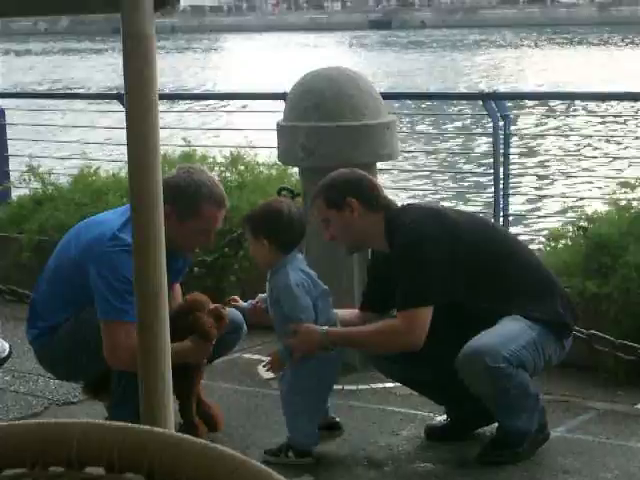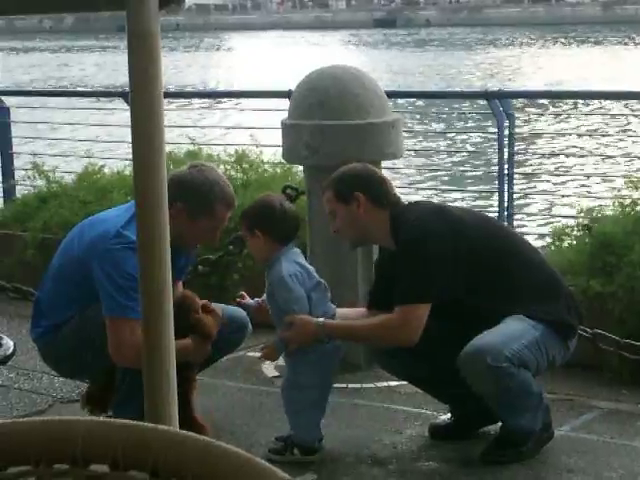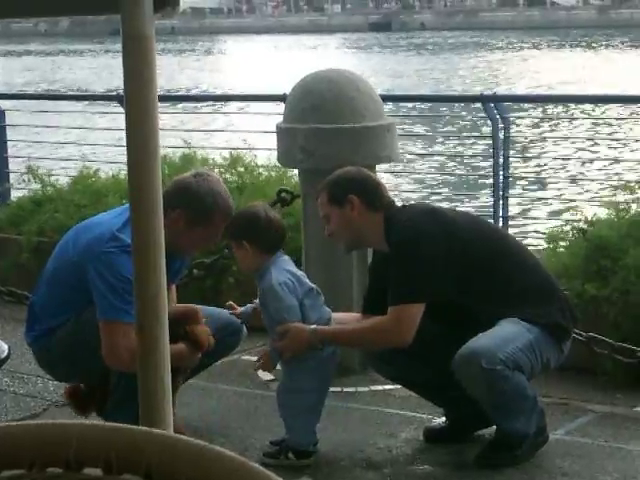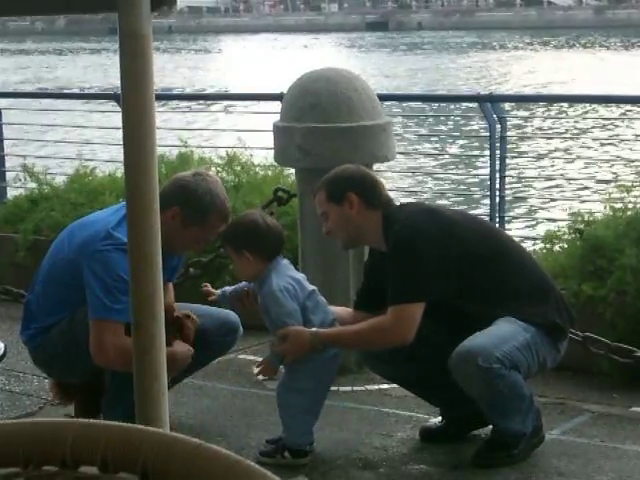
dt=0.4s
person 1, frame 1
left shoulder: (418, 233)
right shoulder: (389, 247)
left elbow: (411, 333)
right elbow: (367, 317)
left wrist: (324, 337)
left hip: (538, 320)
right hip: (479, 320)
left knee: (480, 357)
right knee: (383, 344)
left ankle: (527, 425)
right ankle: (471, 408)
person 1, frame 2
left shoulder: (423, 230)
right shoulder: (397, 243)
left elbow: (406, 329)
right elbow: (376, 315)
left wrist: (321, 329)
right wrist: (309, 313)
left hip: (543, 320)
right hip: (486, 318)
left knee: (482, 357)
right knee: (387, 344)
left ankle: (530, 424)
right ankle: (474, 407)
person 1, frame 3
left shoulder: (415, 231)
right shoulder: (390, 247)
left elbow: (399, 330)
right elbow: (370, 319)
left wrist: (315, 336)
left hip: (538, 323)
right hip: (480, 322)
left knee: (476, 360)
right knee: (382, 348)
left ankle: (525, 428)
right ankle: (469, 410)
person 1, frame 4
left shoulder: (414, 230)
right shoulder: (386, 246)
left elbow: (400, 329)
right elbow: (363, 317)
left wrist: (315, 339)
left hip: (534, 323)
right hip: (474, 321)
left knee: (473, 358)
right knee: (377, 346)
left ankle: (522, 426)
right ankle: (465, 409)
person 2, frame 1
left shoulder: (289, 280)
right shoulder: (286, 267)
left elbow: (305, 325)
right elbow: (274, 297)
left wrist: (284, 354)
left hip: (315, 349)
left knee: (297, 394)
left ankle: (300, 447)
right ankle: (324, 423)
person 2, frame 2
left shoulder: (284, 273)
right shoulder: (287, 260)
left wrist: (278, 346)
right wrist: (254, 304)
left hip: (314, 345)
right hip: (316, 342)
left knee: (299, 391)
right knee: (299, 391)
left ankle: (306, 445)
right ankle: (306, 435)
person 2, frame 3
left shoulder: (275, 281)
right shoulder: (277, 266)
left wrist: (273, 354)
right wrist: (246, 311)
left hip: (311, 350)
right hip: (313, 346)
left knee: (294, 396)
right knee: (296, 395)
left ankle: (300, 449)
right ankle: (301, 438)
person 2, frame 4
left shoulder: (277, 289)
right shoulder: (273, 271)
right elbow: (250, 286)
left wrist: (274, 360)
right wrist: (223, 294)
left hip: (317, 349)
left knee: (293, 394)
right knee: (293, 393)
left ankle: (297, 448)
right ankle: (297, 437)
person 3, frame 1
left shoulder: (175, 233)
right shoulder: (118, 249)
left elbow: (170, 286)
right elbow: (119, 352)
right wrist: (186, 351)
left hip: (117, 325)
left knee: (230, 325)
left ankle: (135, 391)
right ankle: (125, 421)
person 3, frame 2
left shoulder: (179, 231)
right shoulder: (123, 246)
left elbow: (173, 285)
right elbow: (125, 350)
right wrist: (189, 348)
left hip: (121, 320)
left knee: (235, 324)
right ankle: (129, 419)
person 3, frame 3
left shoulder: (171, 232)
right shoulder: (118, 250)
left elbow: (167, 286)
right elbow: (119, 353)
right wrist: (182, 354)
left hip: (115, 322)
left knee: (229, 327)
right ankle: (123, 423)
person 3, frame 4
left shoulder: (166, 231)
right shoulder: (113, 249)
left elbow: (164, 285)
right elbow: (106, 350)
right wrist: (172, 357)
left hip: (110, 320)
left knee: (226, 326)
left ankle: (132, 391)
right ankle: (121, 421)
